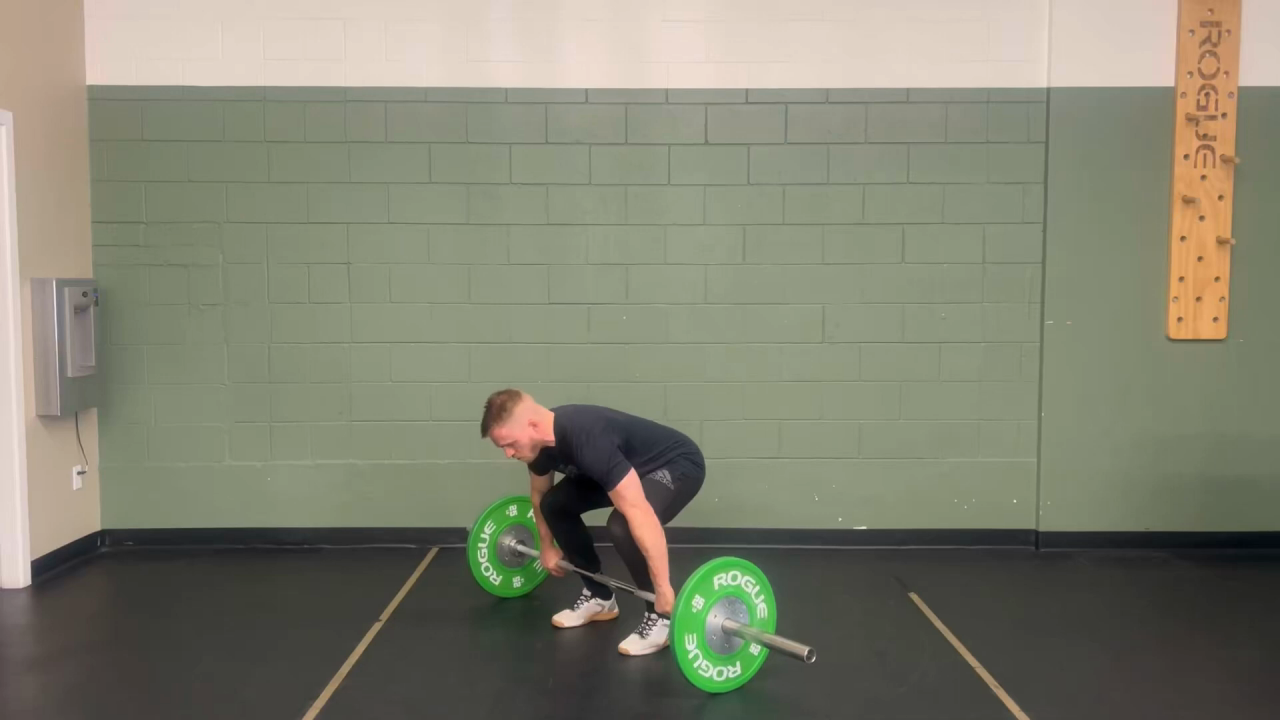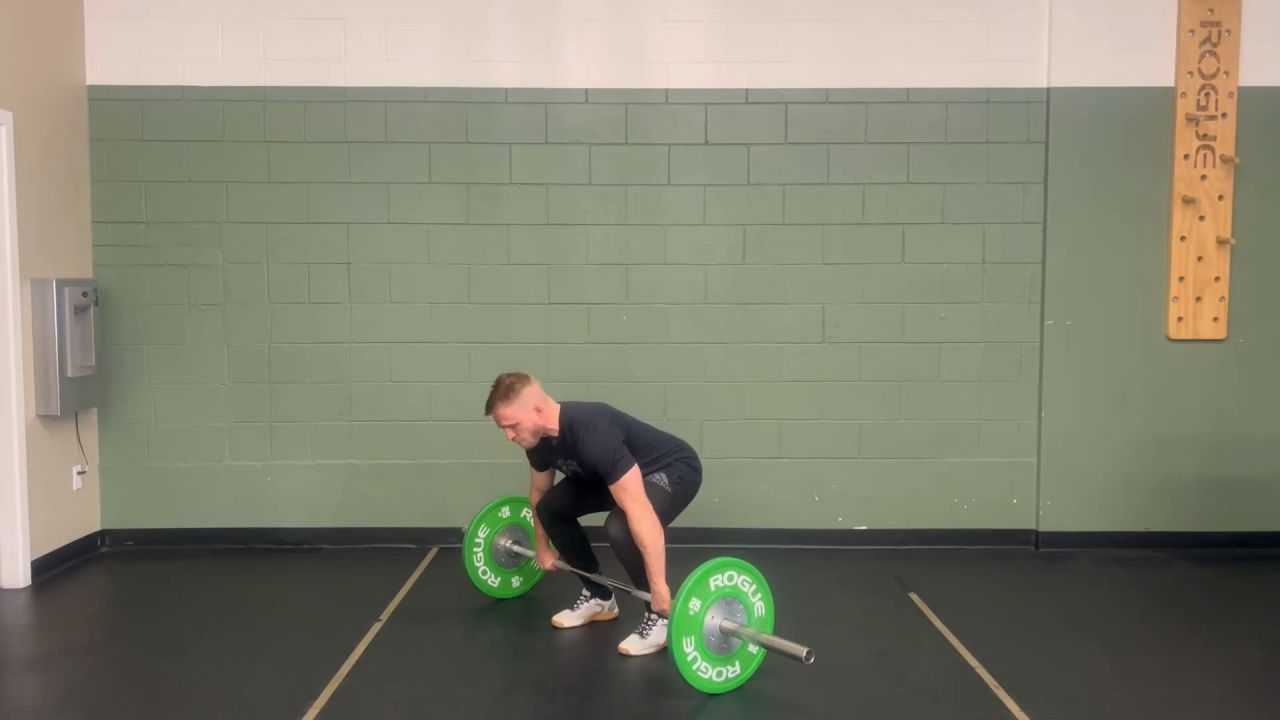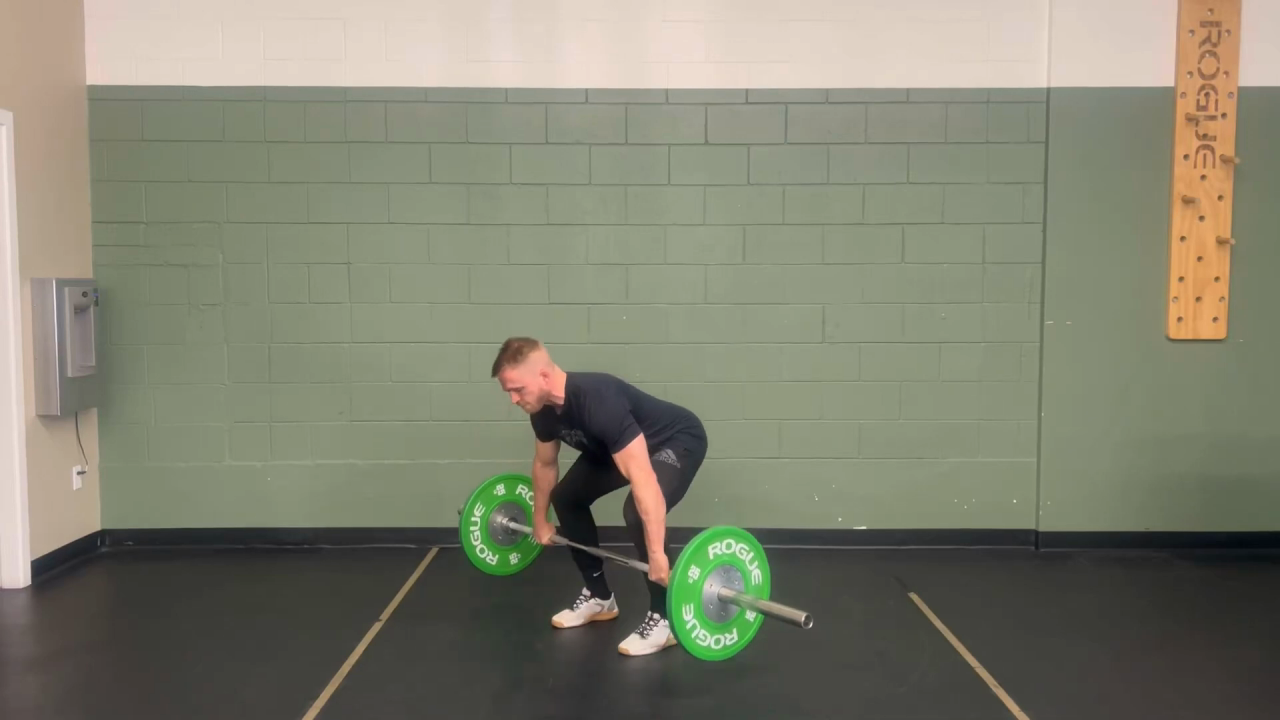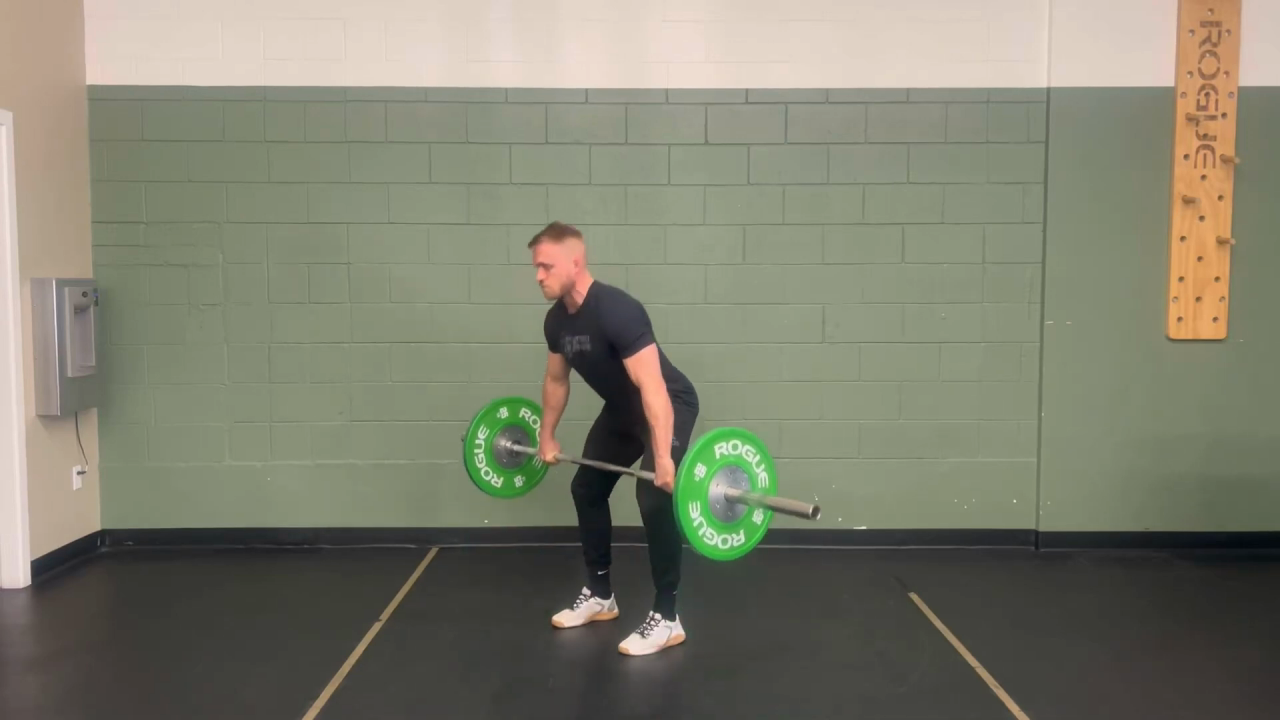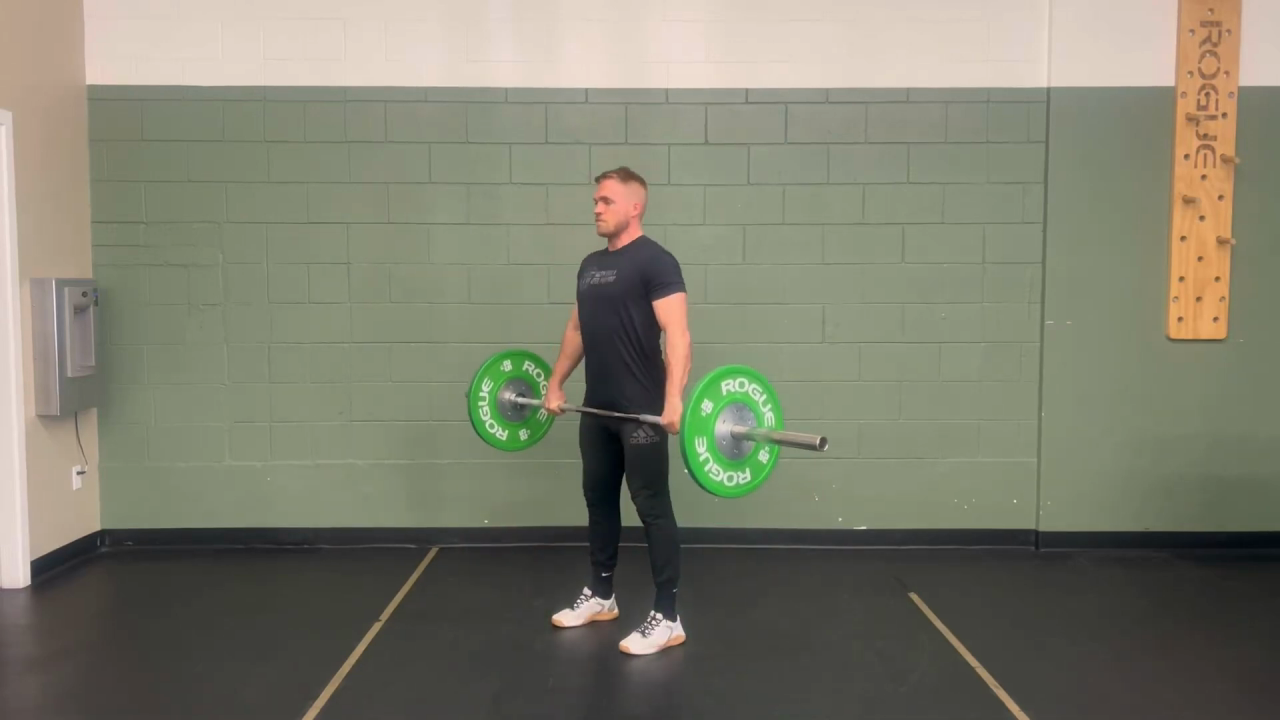
dt=0.3s
person 1, frame 1
left shoulder: (588, 439)
right shoulder: (539, 439)
left elbow: (639, 514)
right elbow: (540, 494)
left wrist: (663, 588)
right wrist: (547, 547)
left hip: (678, 464)
left knee: (622, 526)
right knee: (555, 504)
left ankle: (661, 616)
right ankle: (599, 596)
person 1, frame 2
left shoulder: (592, 434)
right shoulder: (540, 439)
left elbow: (639, 510)
right elbow: (540, 493)
left wrist: (659, 586)
right wrist: (542, 547)
left hip: (674, 469)
left knee: (619, 528)
right knee: (552, 508)
left ankle: (661, 617)
right ankle: (598, 597)
person 1, frame 3
left shoulder: (599, 402)
right shoulder: (544, 410)
left elbow: (643, 478)
right elbow: (544, 464)
left wrist: (657, 555)
right wrist: (540, 521)
left hip: (678, 440)
left knee: (637, 513)
right knee: (565, 496)
left ankle: (662, 618)
right ankle: (599, 596)
person 1, frame 4
left shoulder: (618, 312)
right shoulder: (557, 320)
left elbow: (653, 388)
right elbow: (556, 380)
left wrist: (663, 462)
right wrist: (546, 436)
left hip: (671, 406)
right hip: (619, 411)
left knee: (654, 502)
right knee: (586, 489)
left ankle: (667, 618)
right ankle: (599, 595)
person 1, frame 5
left shoulder: (655, 261)
right shoulder: (590, 264)
left elbow: (677, 333)
right elbow: (577, 329)
left wrist: (673, 399)
right wrist: (554, 384)
left hip: (643, 407)
right hip: (599, 404)
left knee: (651, 504)
right knee: (598, 497)
left ankle: (667, 617)
right ankle: (600, 595)
